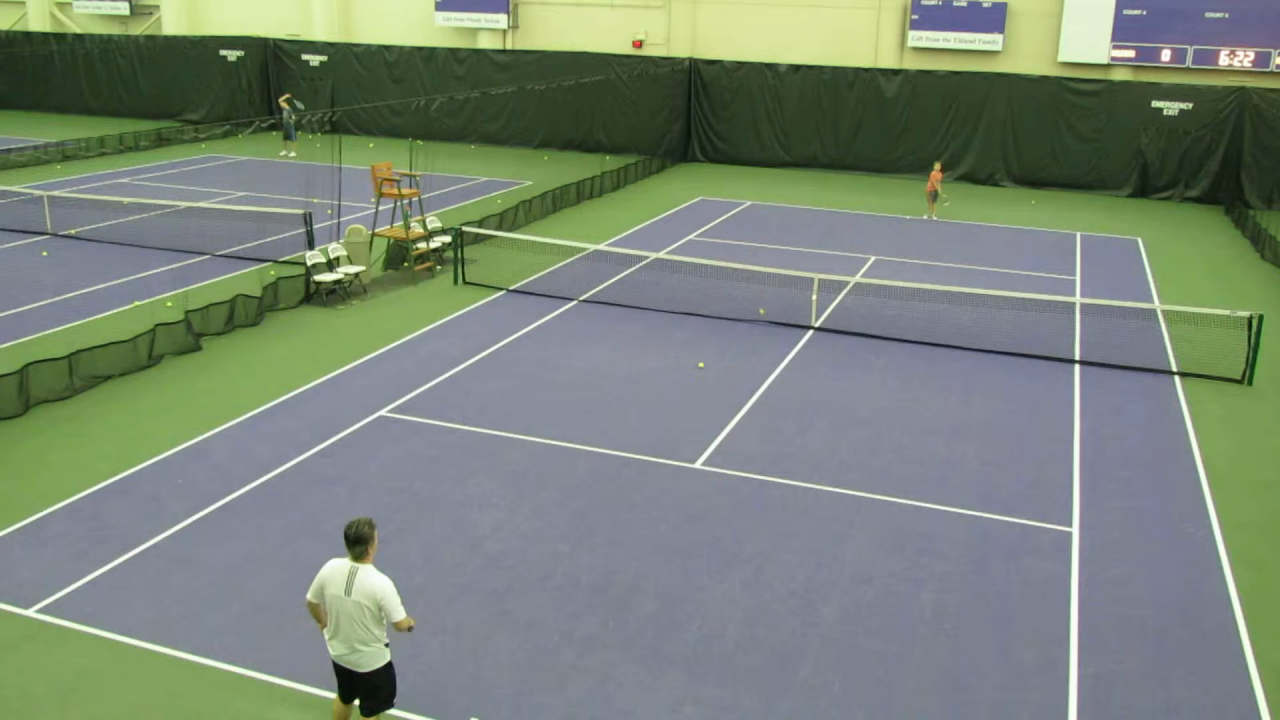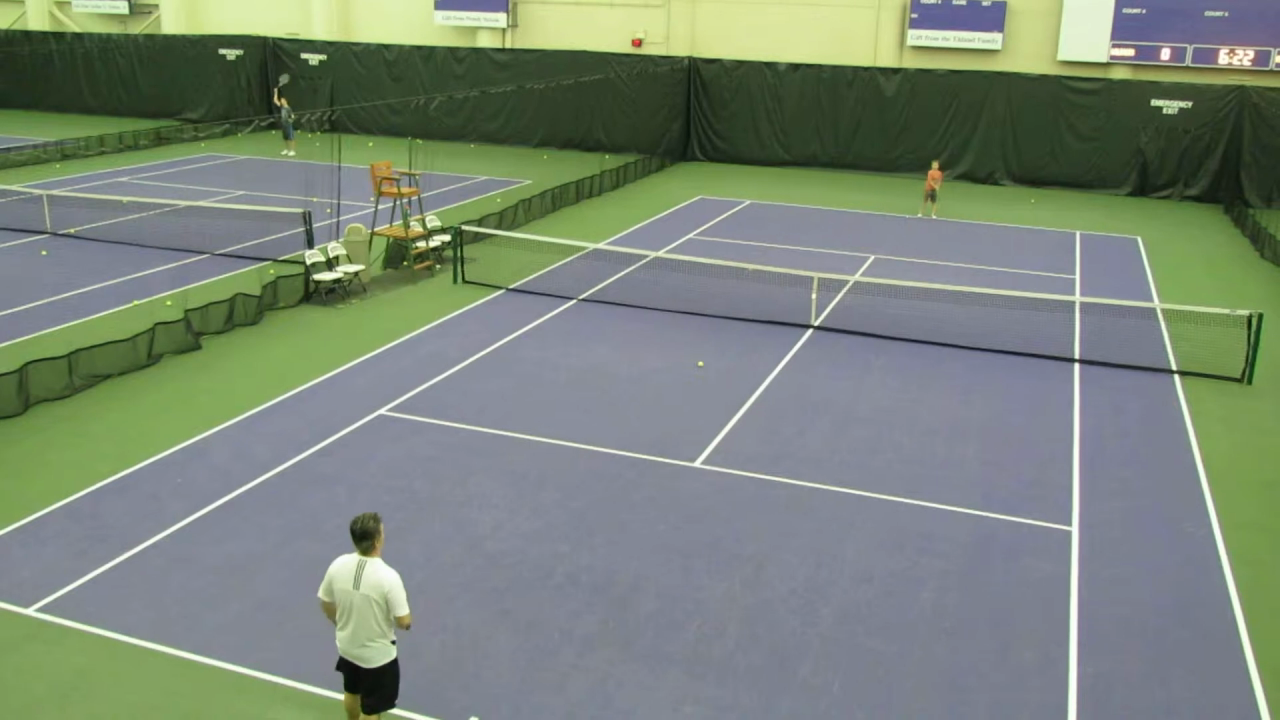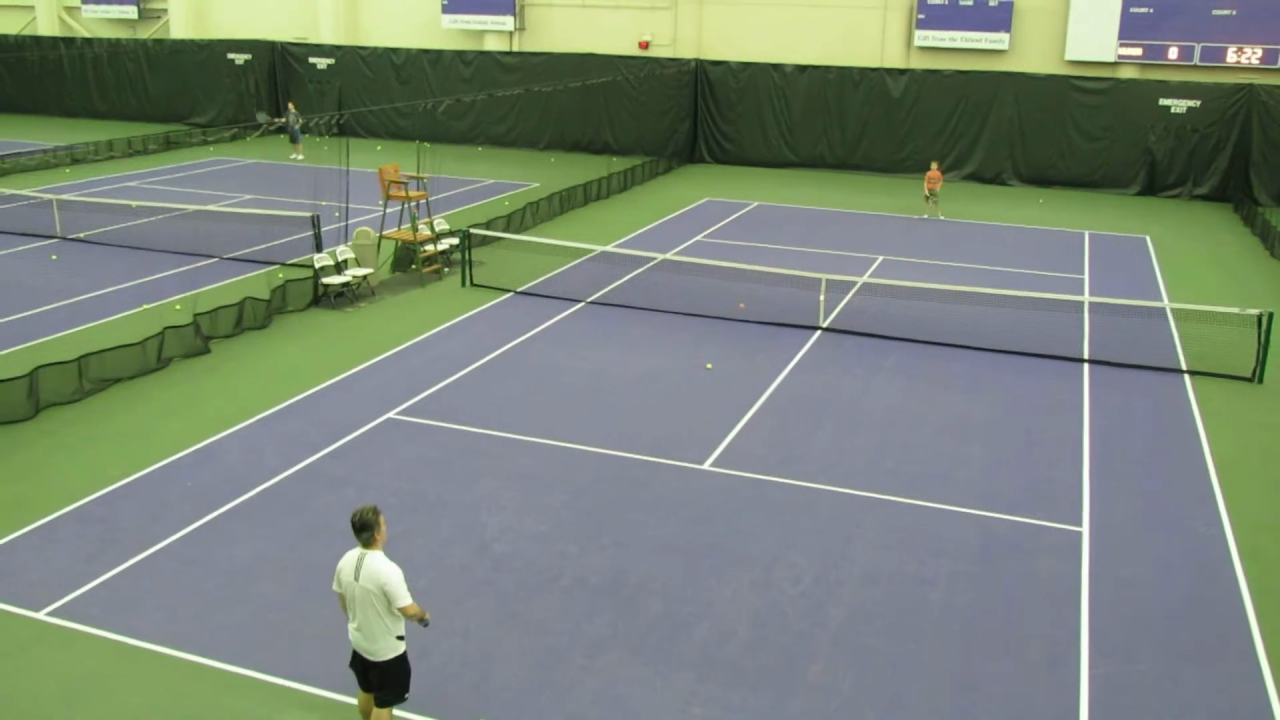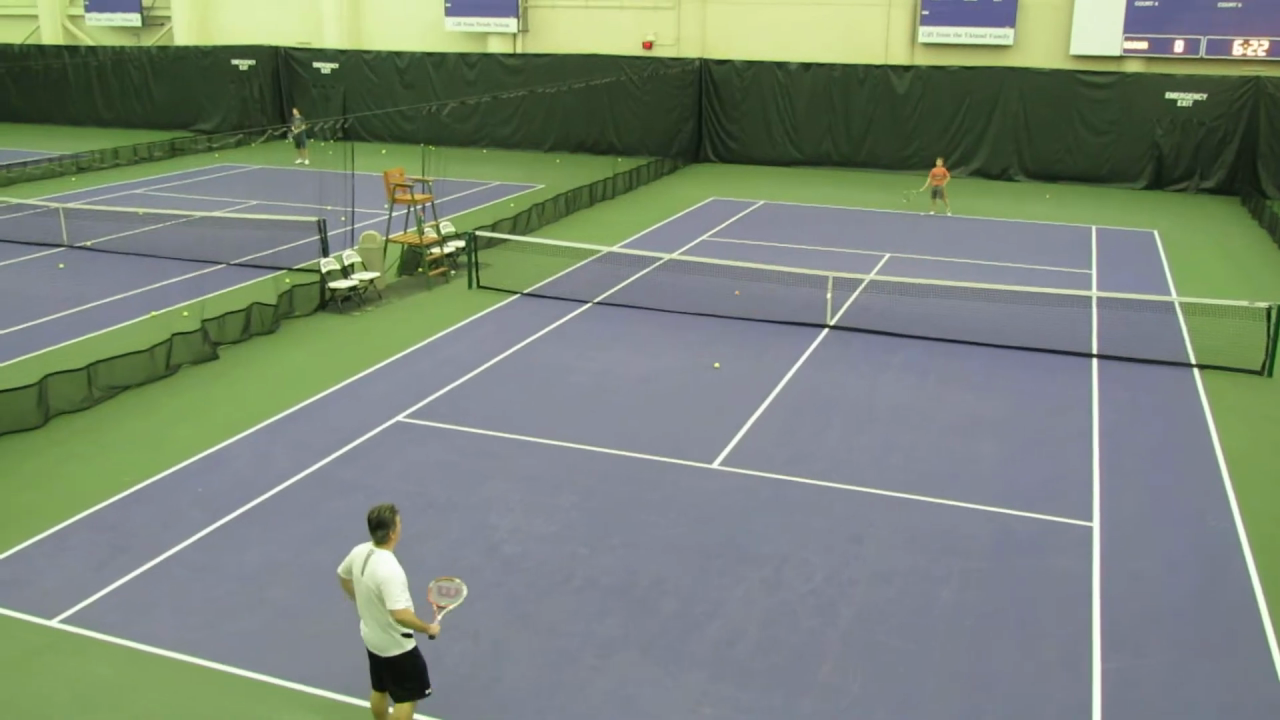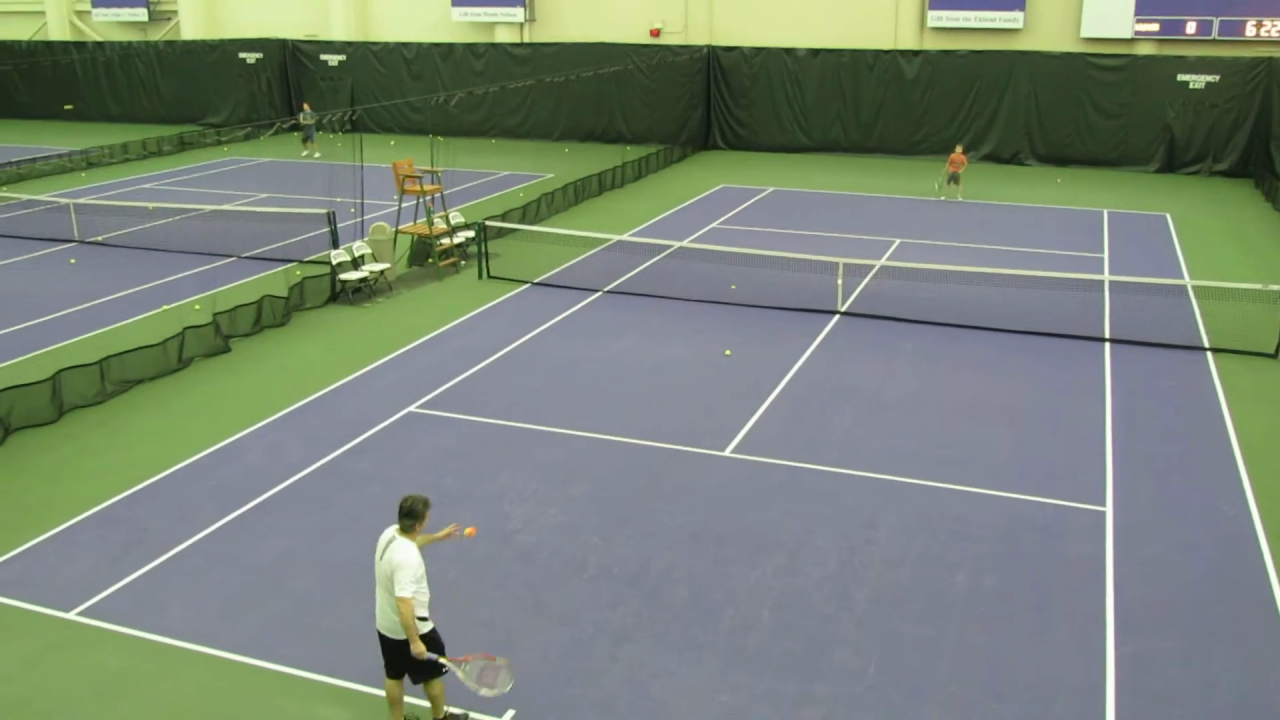
dt=0.4s
person 1, frame 1
left shoulder: (330, 569)
right shoulder: (380, 584)
left elbow: (312, 603)
right elbow: (401, 625)
left wrist: (323, 621)
right wrist: (410, 622)
left hip: (339, 652)
right hip: (371, 659)
left knee: (344, 698)
person 1, frame 2
left shoulder: (338, 565)
right shoulder: (388, 577)
left elbow: (327, 606)
right elbow: (403, 621)
right wrist: (407, 621)
left hip: (346, 647)
right hip: (378, 655)
left knee: (352, 693)
person 1, frame 3
left shoulder: (346, 561)
right shoulder: (387, 570)
left elbow: (344, 601)
right elbow: (409, 611)
right wrist: (423, 615)
left hip: (359, 641)
right hip: (387, 649)
left knee: (367, 691)
person 1, frame 4
left shoulder: (359, 552)
right shoulder: (389, 570)
left elbow: (344, 578)
right elbow: (400, 615)
right wrist: (428, 628)
left hip: (372, 639)
right hip: (397, 645)
left knee: (379, 689)
right knee: (408, 698)
person 1, frame 5
left shoulder: (390, 533)
right shoulder: (408, 559)
right elbow: (404, 603)
left wrist: (437, 537)
right wrist: (415, 641)
left hip: (385, 625)
right hip: (409, 627)
left knee: (394, 676)
right knee: (434, 674)
